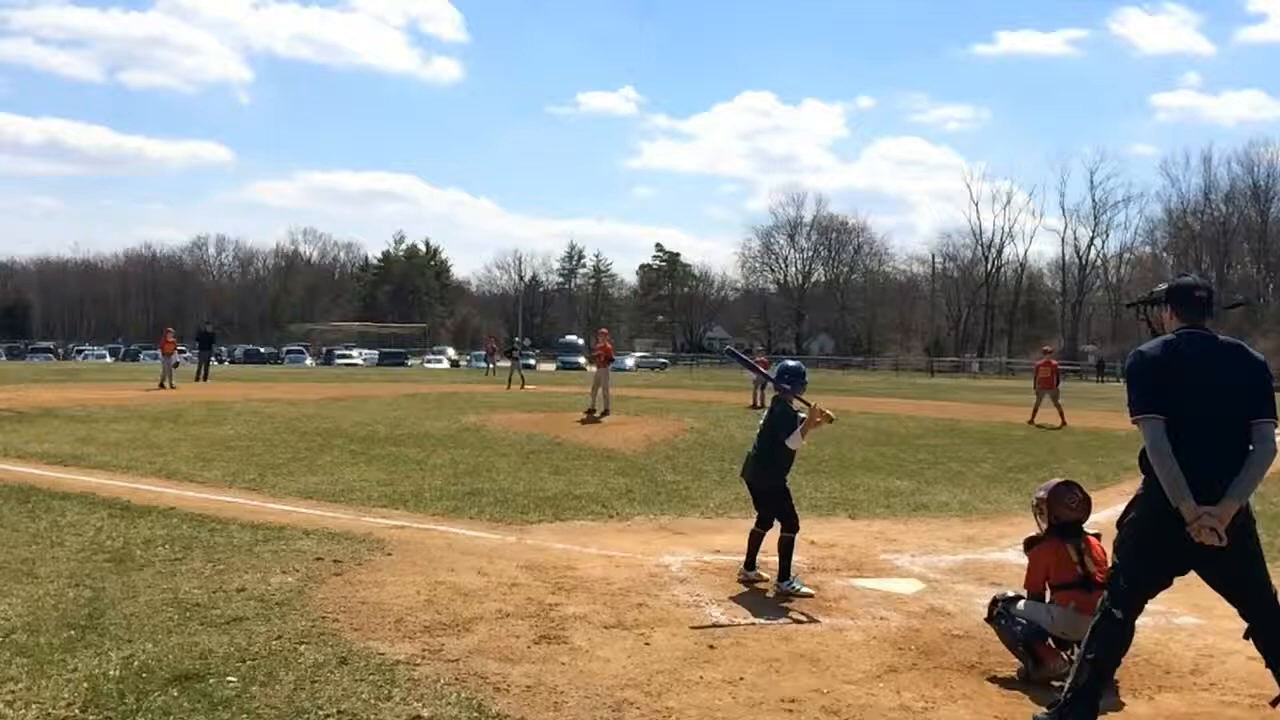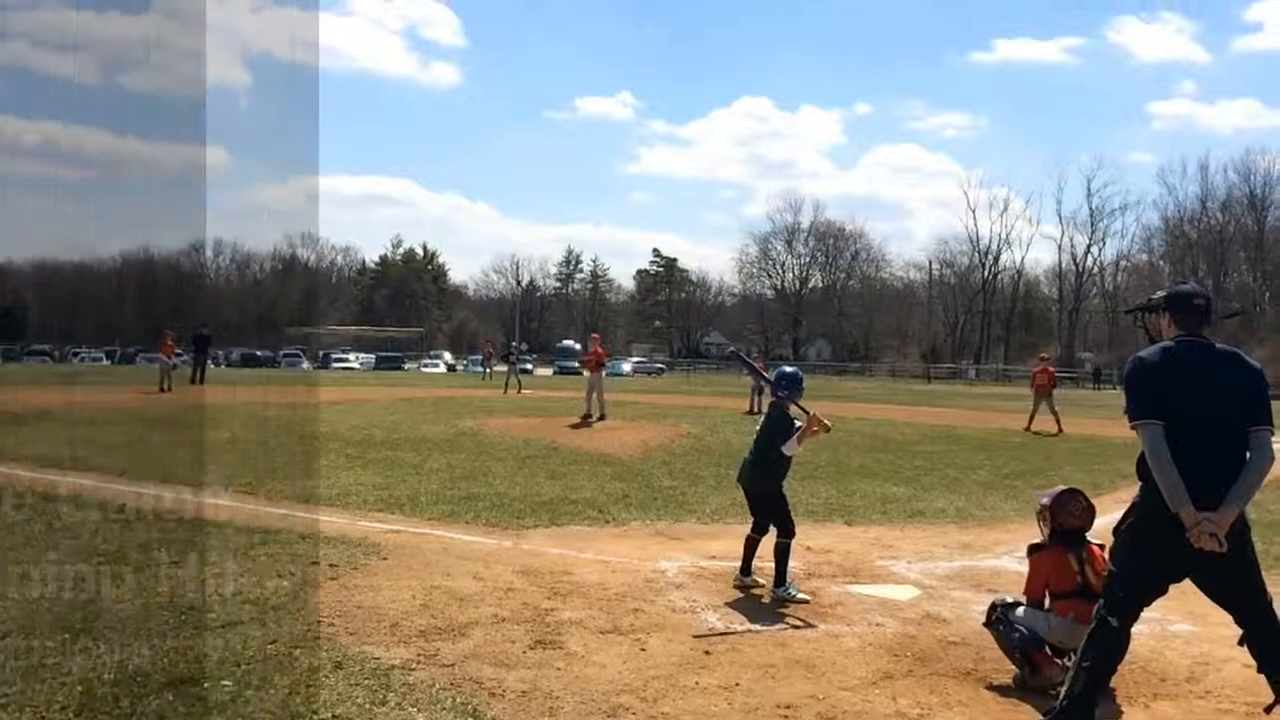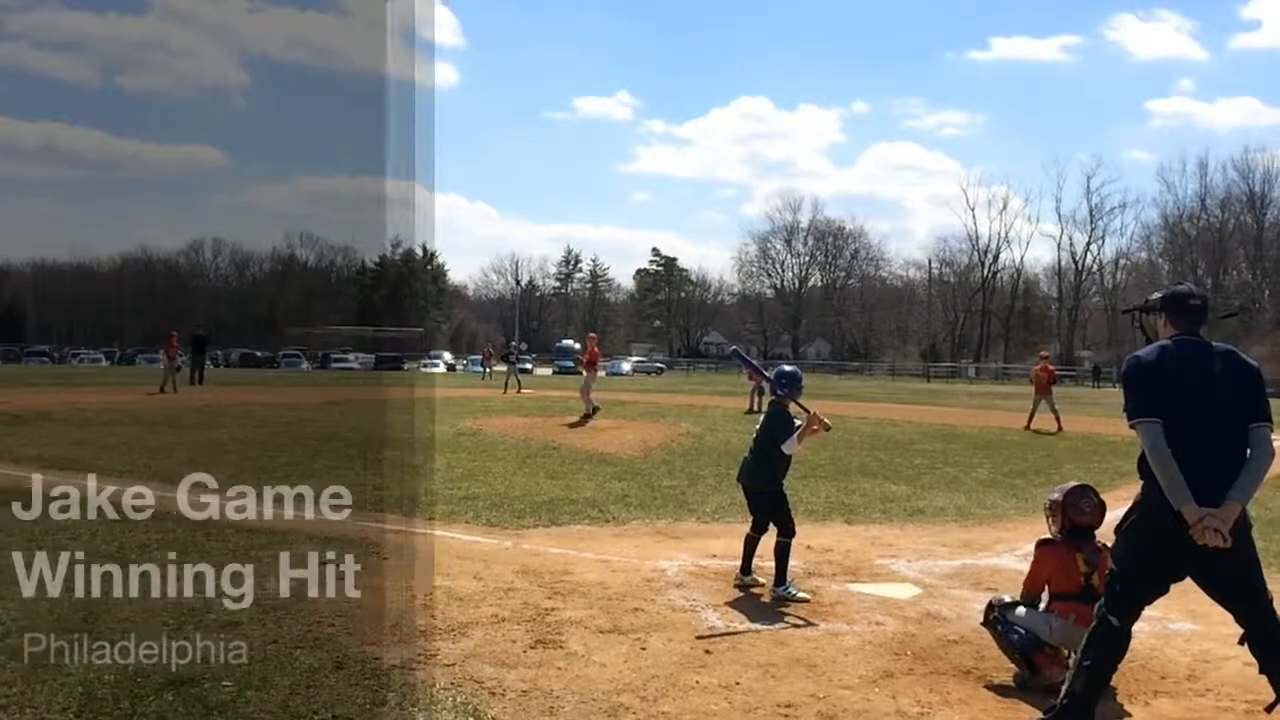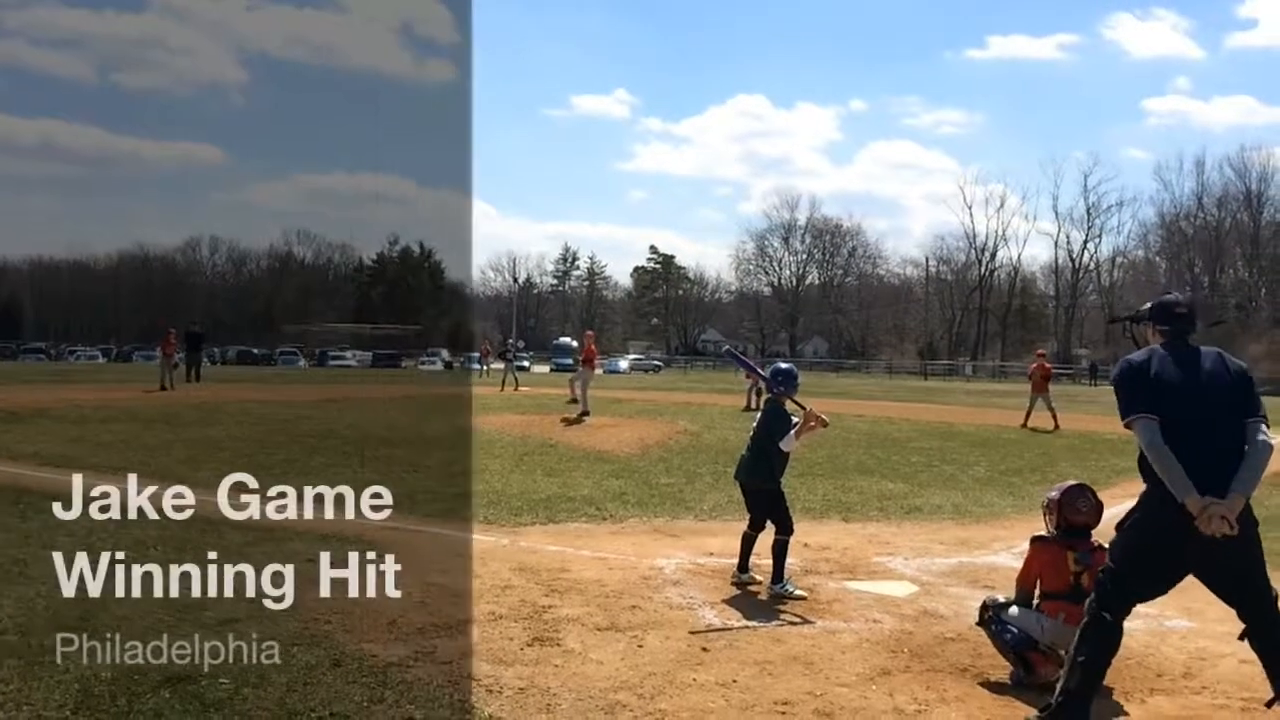
dt=0.3s
person 1, frame 1
left shoulder: (1148, 358)
left elbow: (1156, 439)
left wrist: (1188, 511)
right wrist: (1225, 509)
left hip: (1163, 508)
right hip: (1229, 513)
left knee: (1119, 608)
person 1, frame 2
left shoulder: (1147, 364)
left elbow: (1154, 446)
left wrist: (1186, 516)
right wrist: (1224, 515)
left hip: (1161, 515)
right hip: (1225, 519)
left knee: (1114, 616)
person 1, frame 3
left shoulder: (1144, 363)
right shoulder: (1244, 367)
left elbow: (1154, 443)
left wrist: (1191, 513)
right wrist: (1227, 512)
left hip: (1163, 513)
right hip: (1227, 517)
left knee: (1115, 615)
person 1, frame 4
left shoulder: (1136, 367)
right shoulder: (1233, 368)
left elbow: (1151, 440)
left wrist: (1194, 503)
right wrist: (1232, 503)
left hip: (1166, 511)
right hip: (1231, 515)
left knee: (1107, 607)
person 2, frame 1
left shoulder: (779, 405)
right shoulder: (784, 410)
left elbow: (799, 424)
right elbow: (792, 443)
left wrist: (818, 419)
right wrist: (811, 421)
left hip: (756, 471)
right hip: (768, 476)
left knee: (765, 519)
right knee: (790, 523)
left ankle: (748, 569)
right ankle: (784, 581)
person 2, frame 2
left shoulder: (776, 411)
right shoulder: (781, 416)
left elbow: (795, 433)
right elbow: (788, 449)
left wrist: (815, 429)
right wrist: (808, 430)
left hip: (753, 477)
right hip: (764, 481)
left knee: (761, 524)
right knee: (786, 529)
left ankle: (744, 574)
right ankle: (780, 587)
person 2, frame 3
left shoulder: (775, 411)
right shoulder: (781, 415)
left elbow: (794, 432)
right elbow: (788, 448)
left wrist: (814, 427)
right wrist: (808, 427)
left hip: (752, 476)
right hip: (764, 481)
left knee: (760, 523)
right knee: (786, 528)
left ankle: (744, 574)
right ankle: (780, 586)
person 2, frame 4
left shoulder: (771, 408)
right shoulder: (777, 412)
left elbow: (791, 430)
right elbow: (786, 444)
left wrist: (812, 424)
right wrist: (805, 423)
left hip: (749, 474)
right hip: (762, 478)
left knee: (757, 521)
right knee: (784, 526)
left ankle: (741, 571)
right ankle: (777, 583)
person 3, frame 1
left shoulder: (1042, 546)
right shoulder: (1094, 543)
left elbow: (1035, 598)
left hip: (1067, 619)
left knee: (1000, 606)
left ankle: (1046, 662)
person 3, frame 2
left shoulder: (1043, 554)
right shoulder: (1097, 552)
left elbow: (1034, 605)
left hip: (1065, 629)
left knee: (1000, 611)
left ankle: (1043, 670)
person 3, frame 3
left shoulder: (1049, 550)
right shoulder: (1104, 553)
left elbow: (1028, 600)
left hip: (1063, 630)
left knee: (997, 609)
left ankle: (1043, 669)
person 3, frame 4
left shoulder: (1042, 547)
right shoulder: (1101, 554)
left elbow: (1022, 598)
left hip: (1054, 631)
left knee: (992, 609)
left ankle: (1036, 667)
